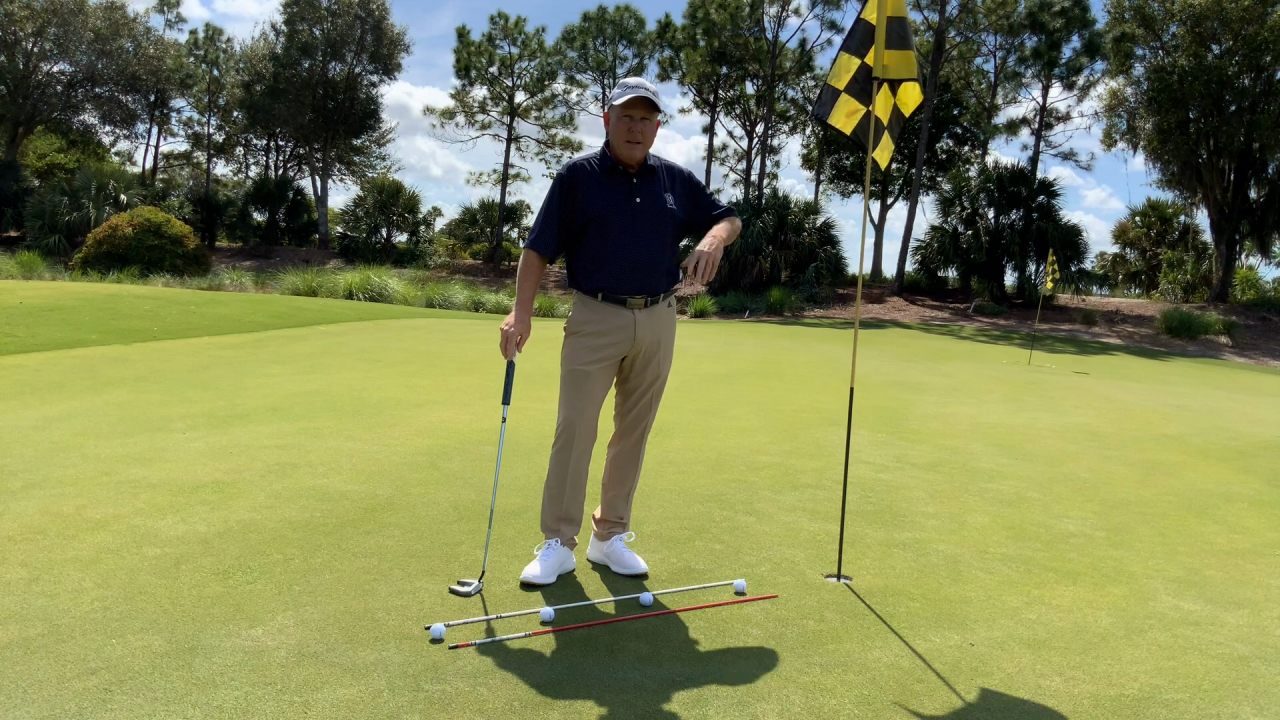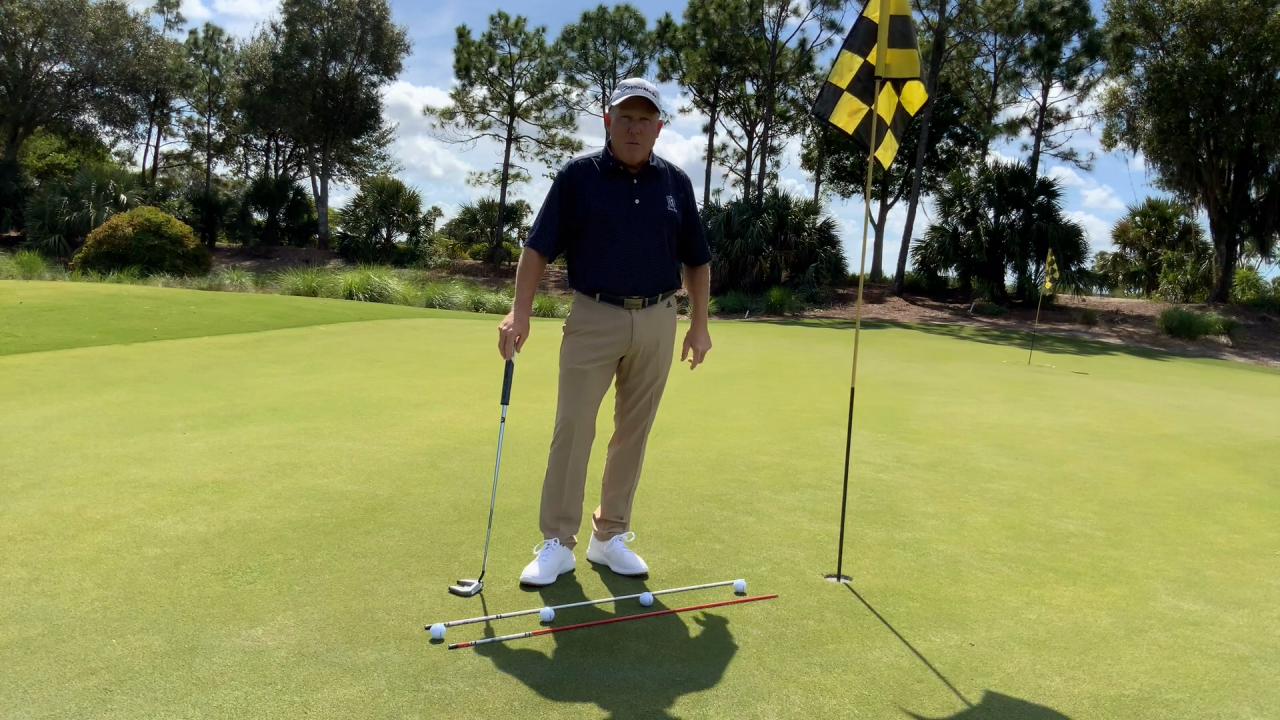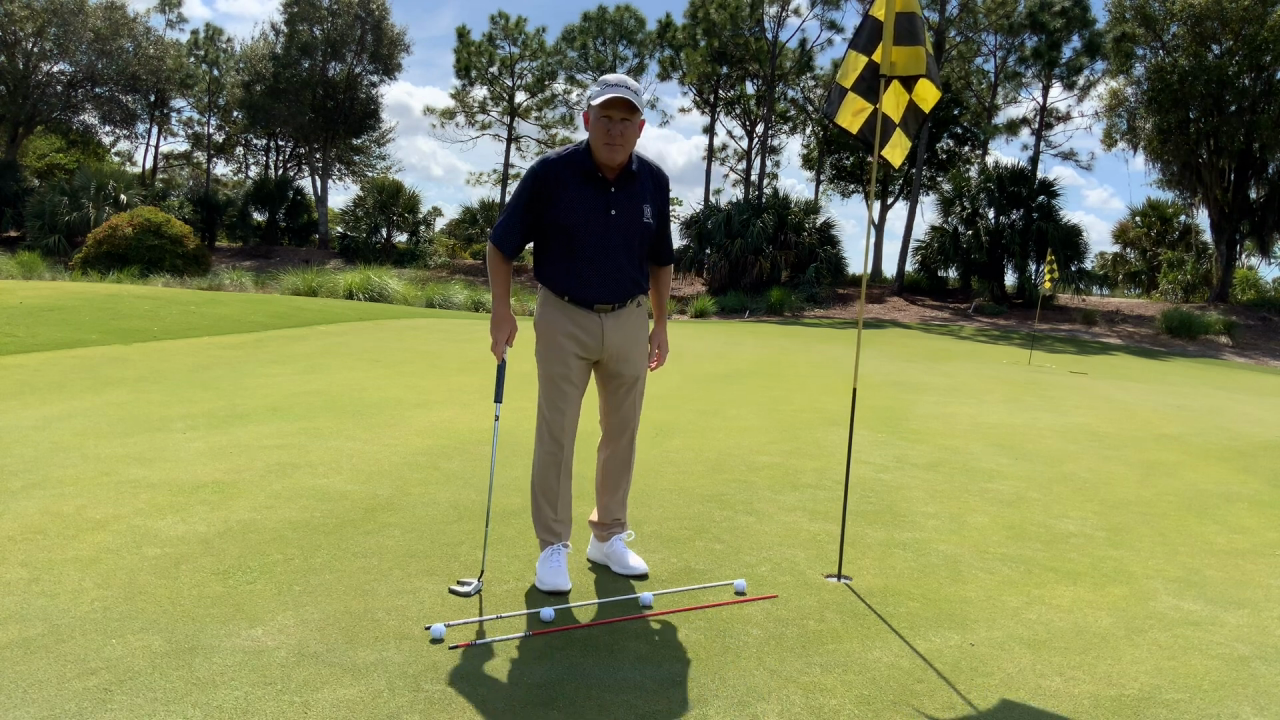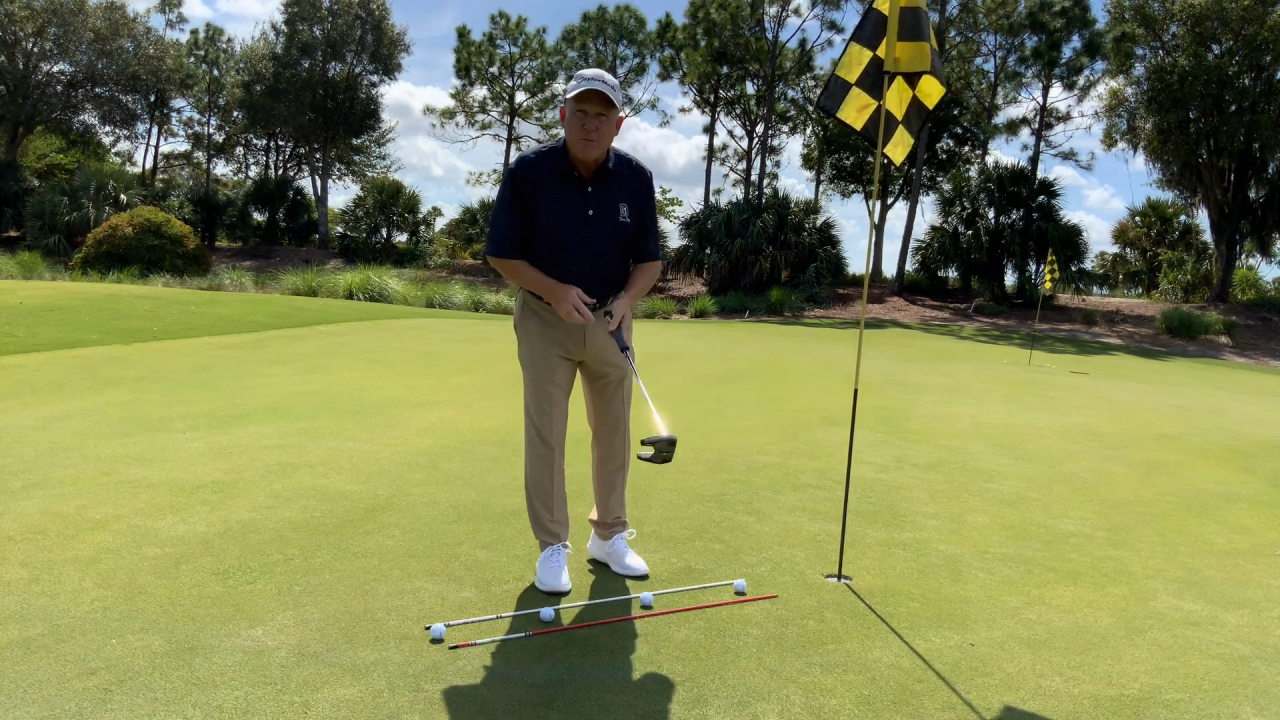
dt=1s
person 1, frame 1
left shoulder: (675, 179)
right shoulder: (576, 176)
left elbow: (728, 220)
right elbow: (538, 249)
left wrist: (712, 241)
right wrist: (521, 312)
left hip: (657, 320)
right hip: (595, 318)
left knee: (633, 432)
right knee: (574, 429)
left ankle: (610, 535)
right ankle: (558, 543)
person 1, frame 2
left shoulder: (676, 181)
right shoulder: (577, 175)
left elbow: (697, 258)
right elbow: (537, 247)
left wrist: (700, 323)
right wrist: (520, 312)
left hip: (656, 321)
right hip: (593, 318)
left knee: (633, 432)
right knee: (573, 429)
left ankle: (610, 536)
right ankle: (557, 542)
person 1, frame 3
left shoulder: (654, 180)
right shoulder: (549, 173)
left elbow: (660, 258)
right elbow: (501, 244)
left wrist: (660, 324)
right wrist: (501, 312)
left hip: (628, 320)
right hip: (564, 319)
left knee: (621, 433)
right knee: (556, 434)
left ankle: (608, 536)
right ankle: (553, 547)
person 1, frame 4
left shoulder: (636, 178)
right shoulder: (527, 171)
left elbow: (649, 258)
right elbow: (501, 254)
left wrist: (627, 299)
right wrist: (553, 290)
left hip: (609, 320)
right hip: (545, 319)
left knee: (613, 431)
right knee: (545, 435)
left ankle: (609, 535)
right ankle: (552, 547)
